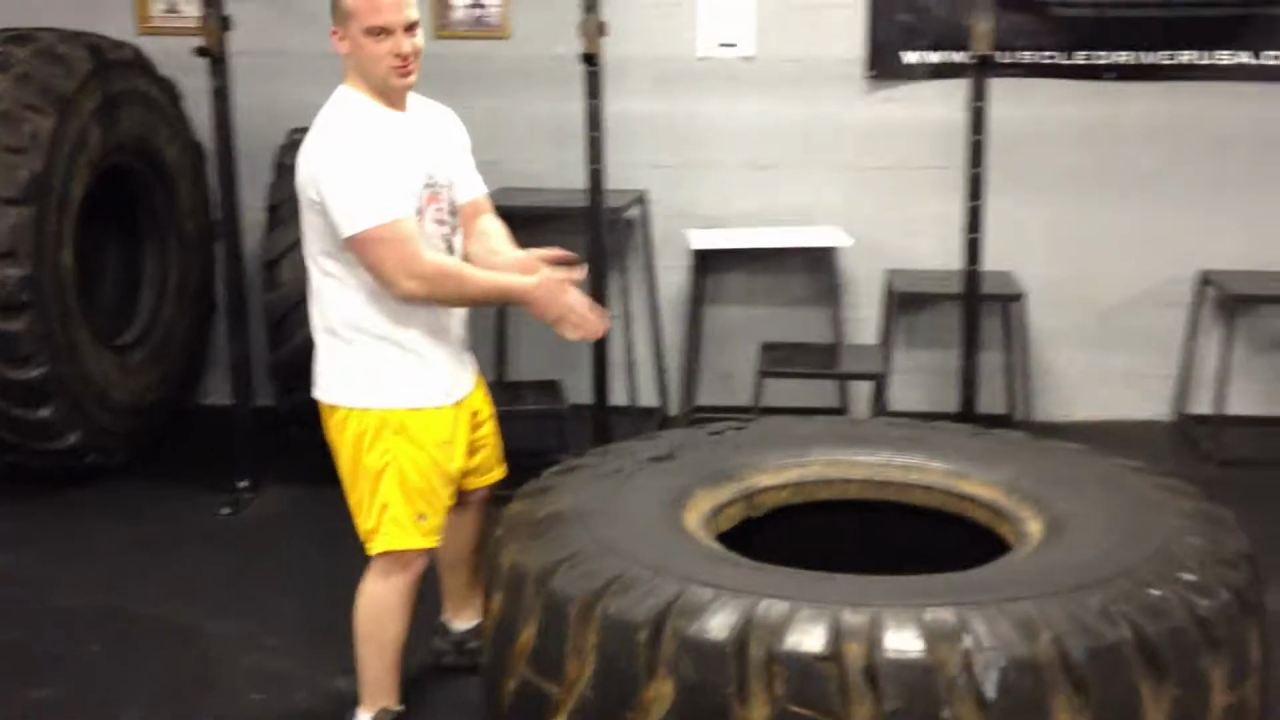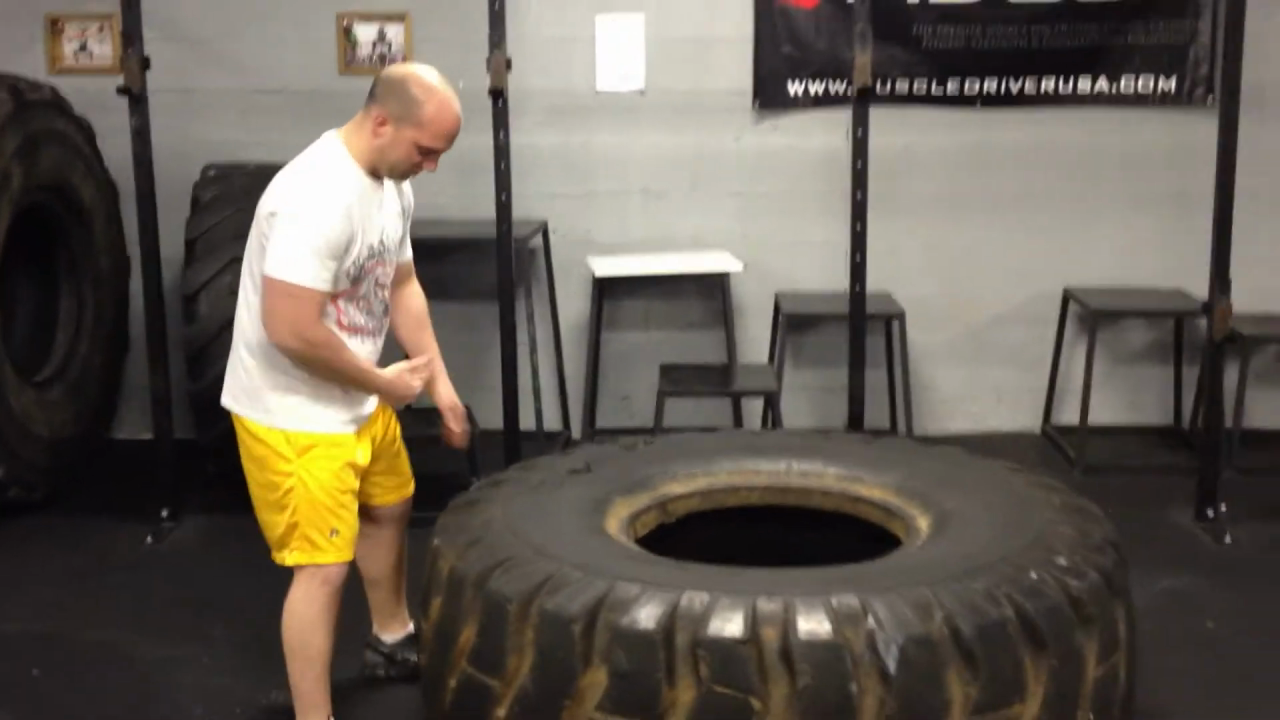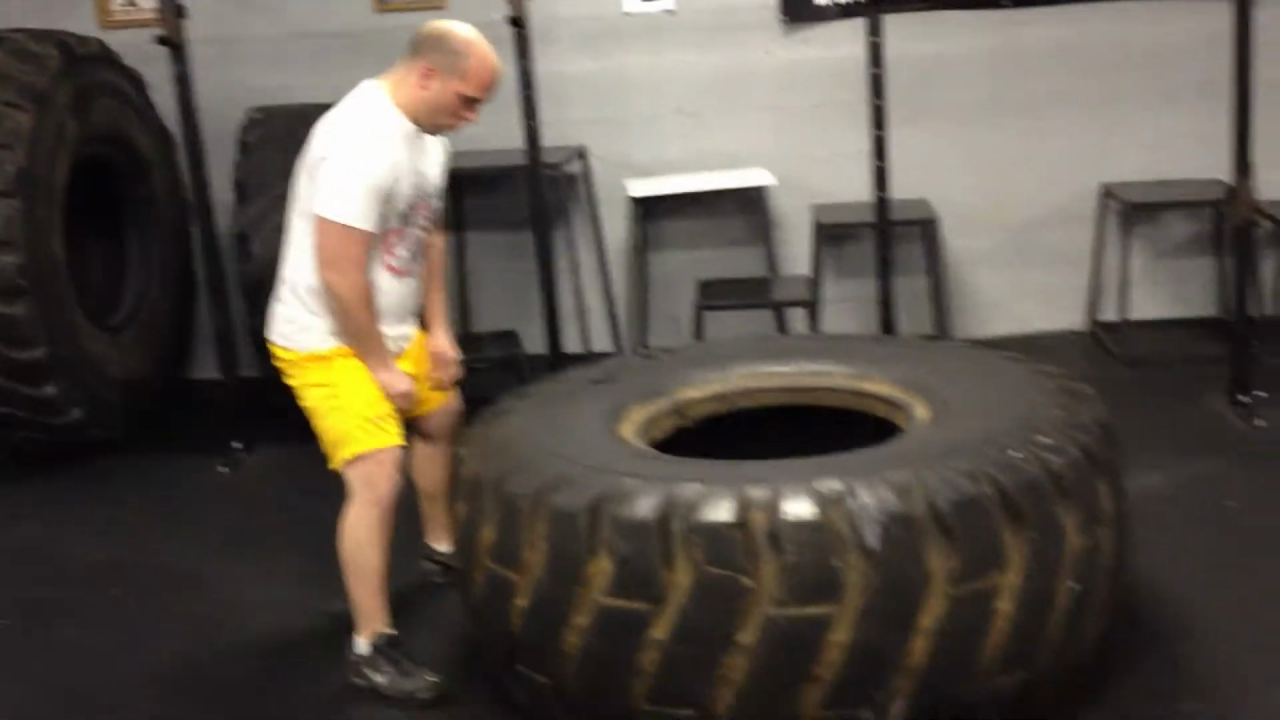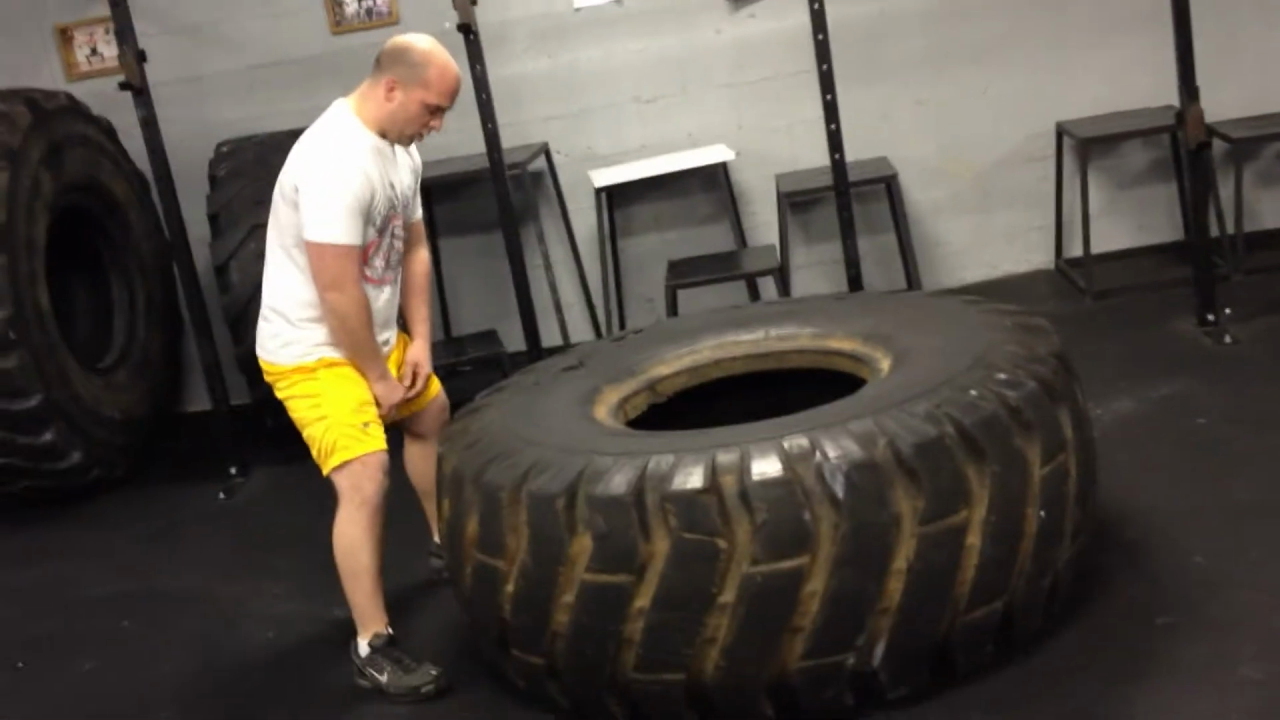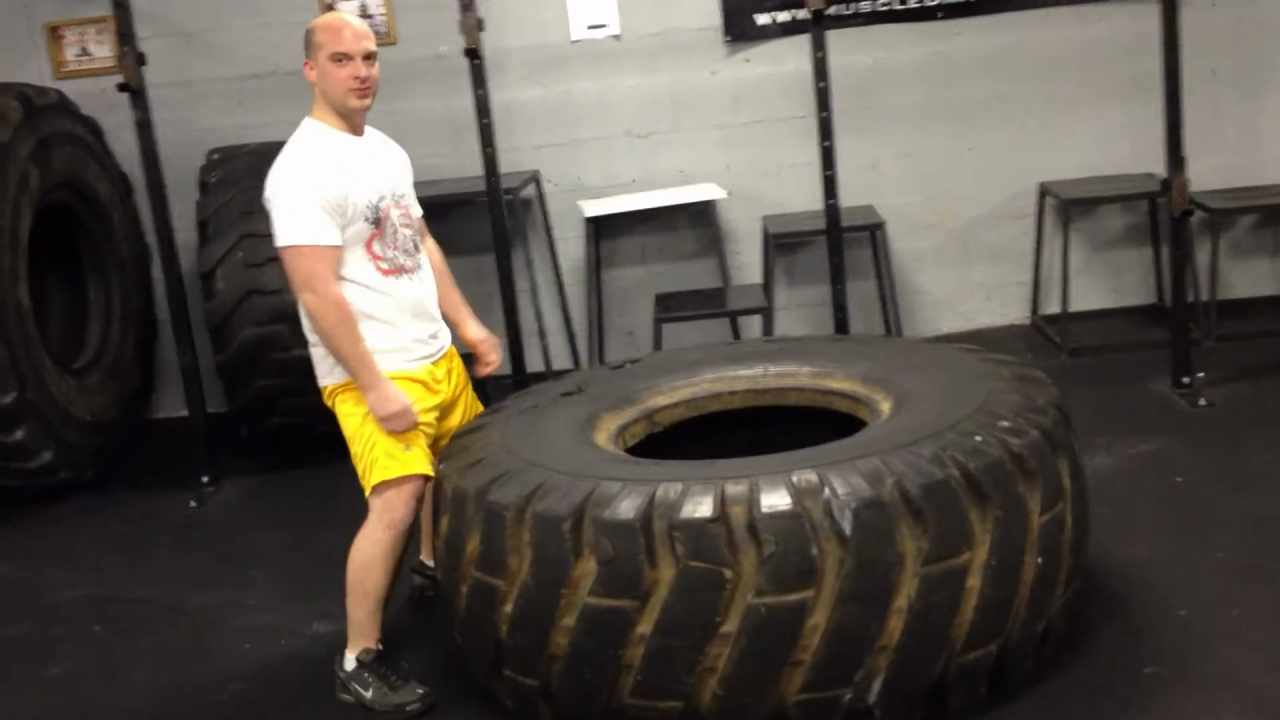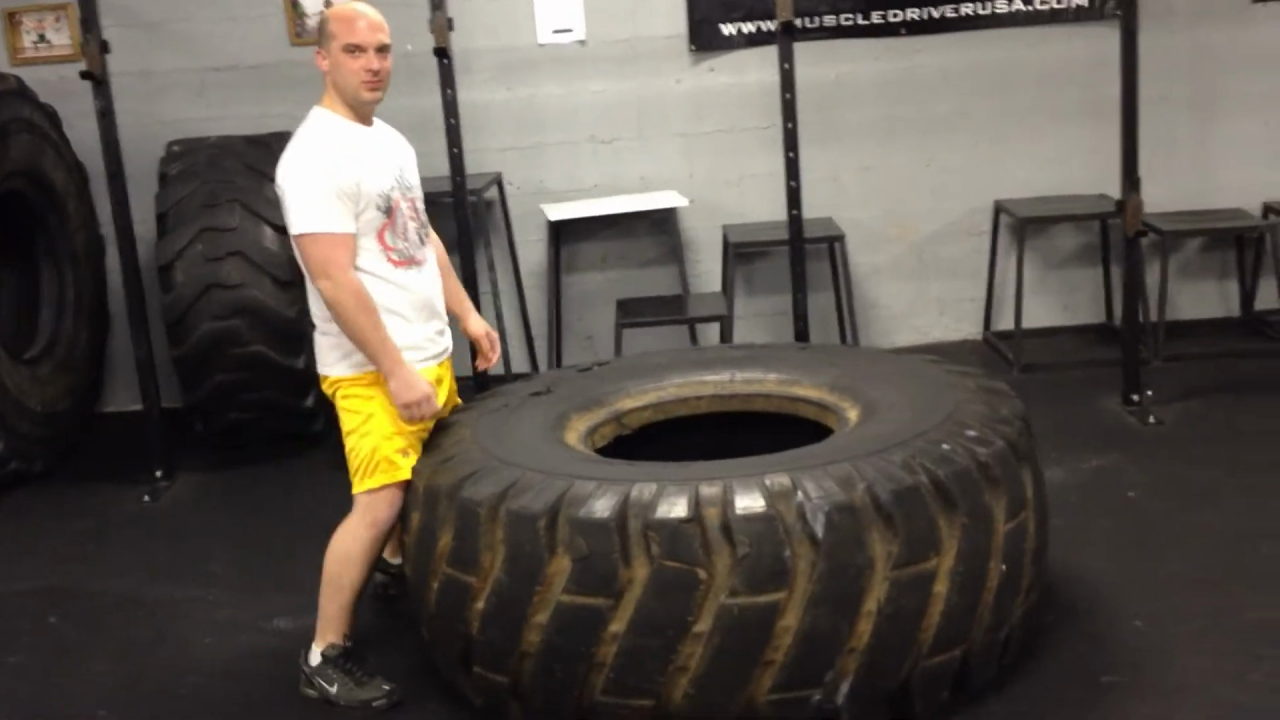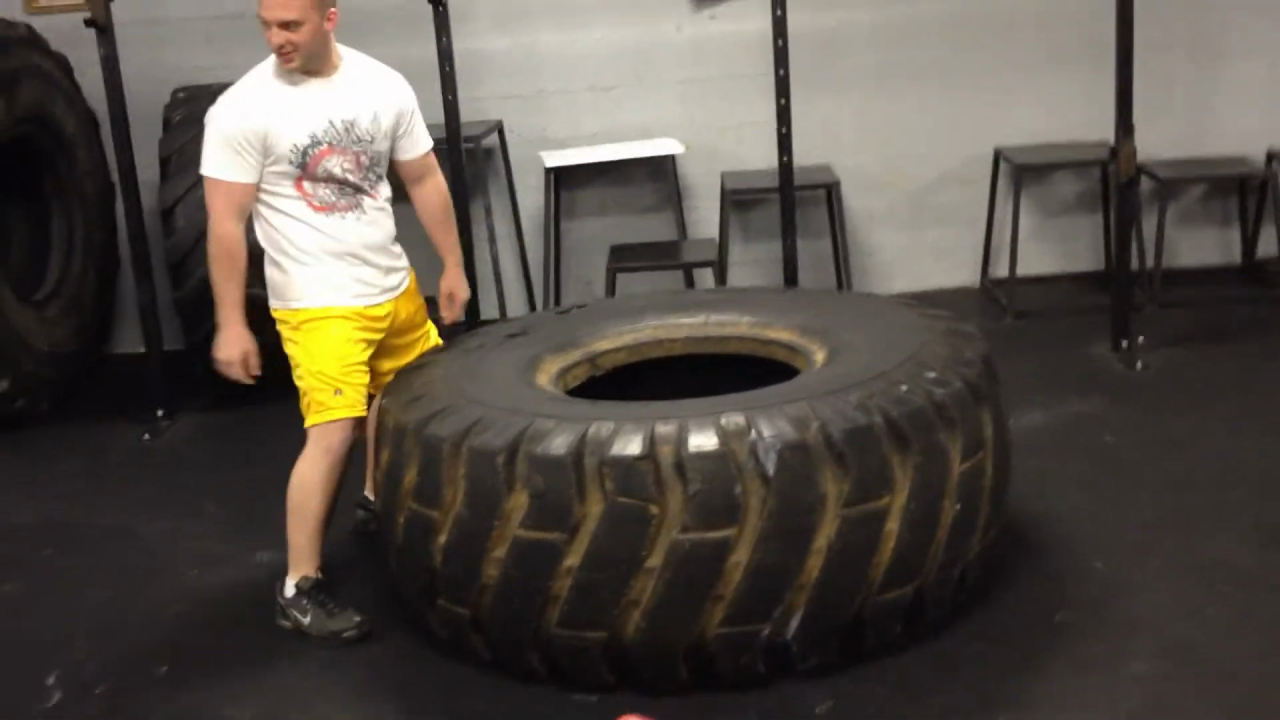
dt=0.7s
person 1, frame 1
left shoulder: (437, 123)
right shoulder: (345, 142)
left elbow: (477, 226)
right elbow: (409, 273)
left wrist: (526, 269)
right wrist: (525, 291)
left hip: (449, 369)
right hip: (382, 390)
left knee: (469, 495)
right knee: (402, 555)
left ankle: (462, 625)
person 1, frame 2
left shoulder: (390, 184)
right shoulder: (316, 197)
left elbow: (402, 283)
right elbow: (293, 329)
left wrist: (433, 373)
right wrist: (384, 381)
left hip: (357, 396)
right hip: (295, 414)
left knee: (388, 511)
right knee: (322, 568)
left ankle: (392, 639)
person 1, frame 3
left shoulder: (426, 132)
right shoulder: (361, 141)
left elbow: (428, 232)
right elbow: (339, 273)
left wrist: (438, 327)
right wrist: (380, 367)
left hip: (395, 330)
right hip: (326, 340)
left knee: (441, 416)
right knee: (375, 482)
left ankle: (441, 547)
right ankle: (371, 646)
person 1, frame 4
left shoulder: (400, 149)
right shoulder: (335, 161)
left elbow: (413, 247)
right elbow: (338, 291)
left wrist: (419, 340)
right wrist: (377, 377)
left hip: (374, 335)
right hip: (311, 349)
left knee: (432, 417)
right knee: (364, 484)
left ankle: (449, 543)
right ankle: (373, 648)
person 1, frame 5
left shoulder: (387, 150)
right shoulder: (304, 169)
right elbow: (318, 293)
left wrist: (467, 325)
right wrist: (375, 386)
left hip: (433, 351)
right hip: (370, 370)
right knee: (396, 504)
left ankle: (434, 565)
right ankle: (359, 662)
person 1, frame 6
left shoulder: (389, 140)
right shoulder: (317, 155)
right elbow: (334, 279)
left wrist: (468, 317)
right wrist: (395, 372)
left hip: (428, 351)
right hip: (372, 366)
left knee: (424, 475)
right knee: (380, 503)
left ankle: (394, 564)
right ankle: (325, 657)
person 1, frame 7
left shoulder: (384, 86)
right shoulder: (243, 107)
left elbow: (424, 180)
right elbow: (225, 222)
left wrist: (452, 266)
right wrist: (231, 324)
left hip: (394, 284)
right hip: (320, 303)
right knee: (332, 436)
left ankle: (379, 498)
right ankle: (299, 589)
